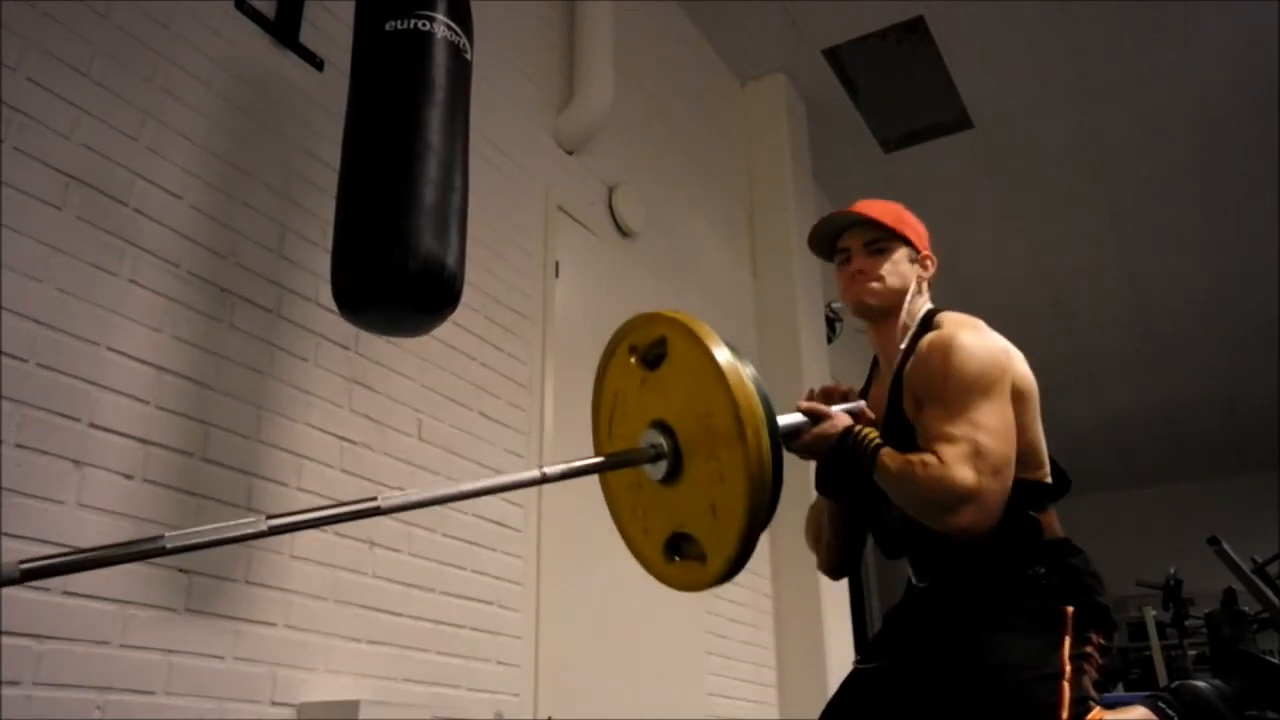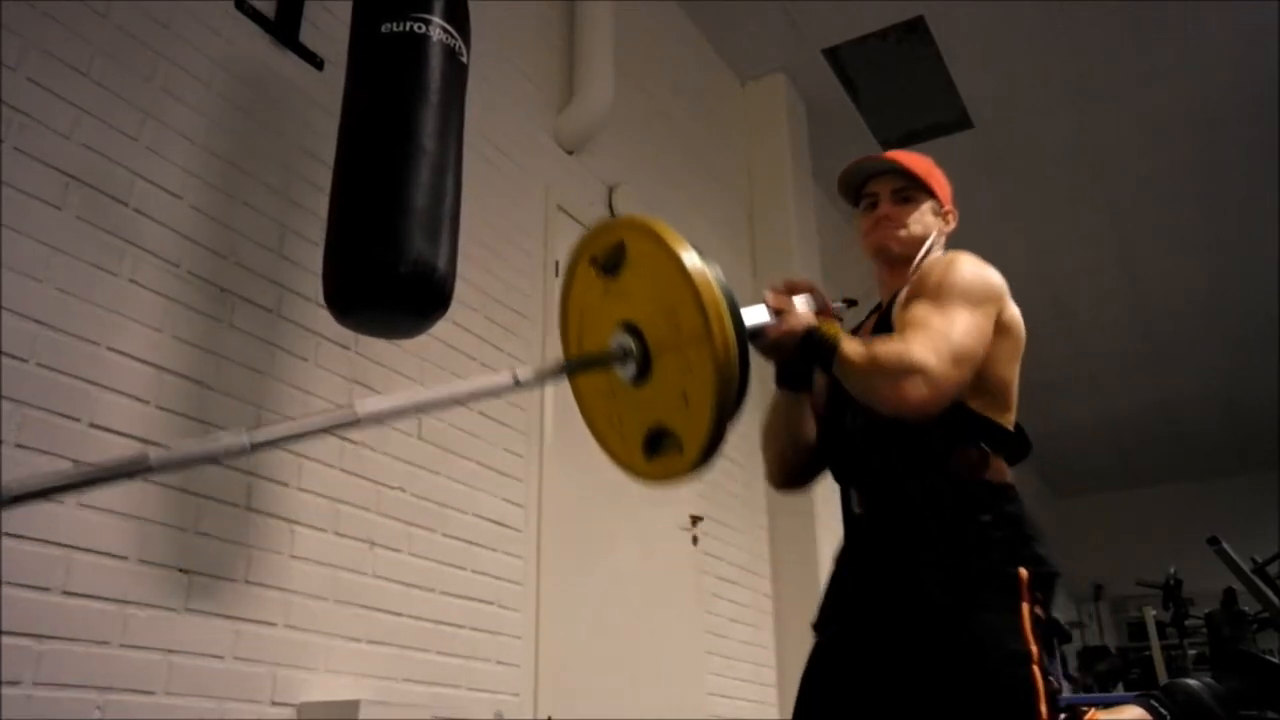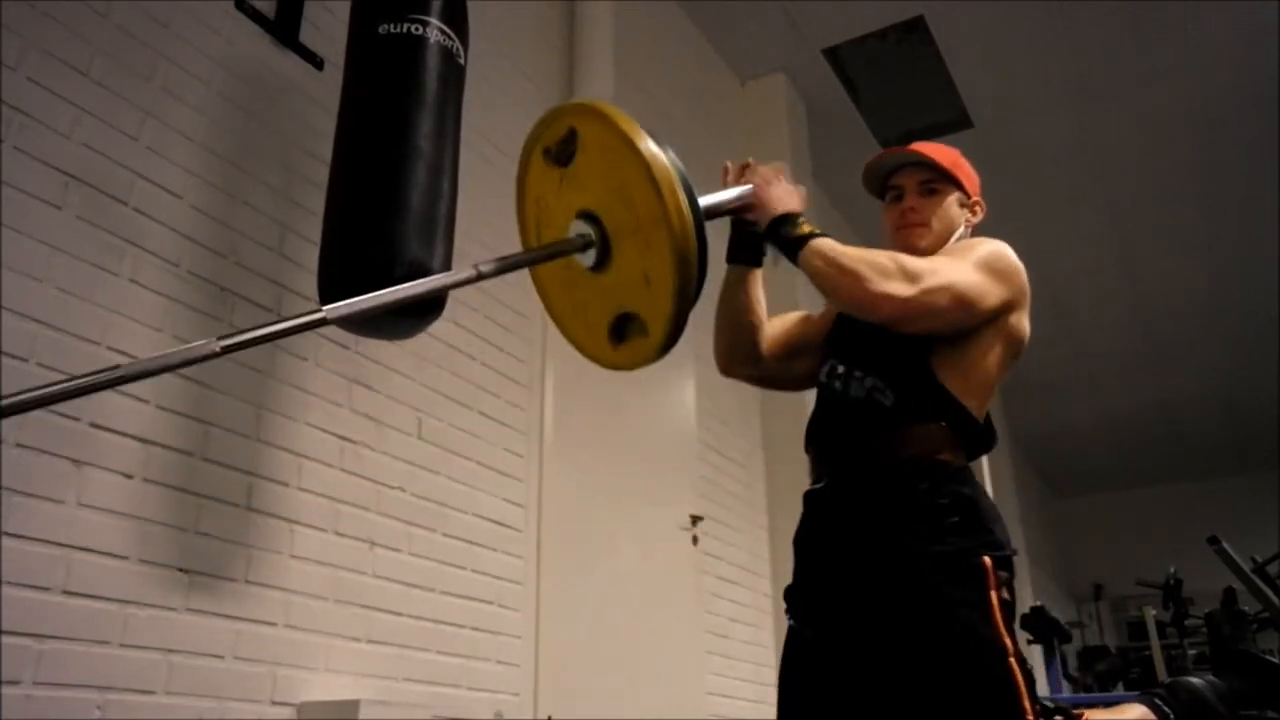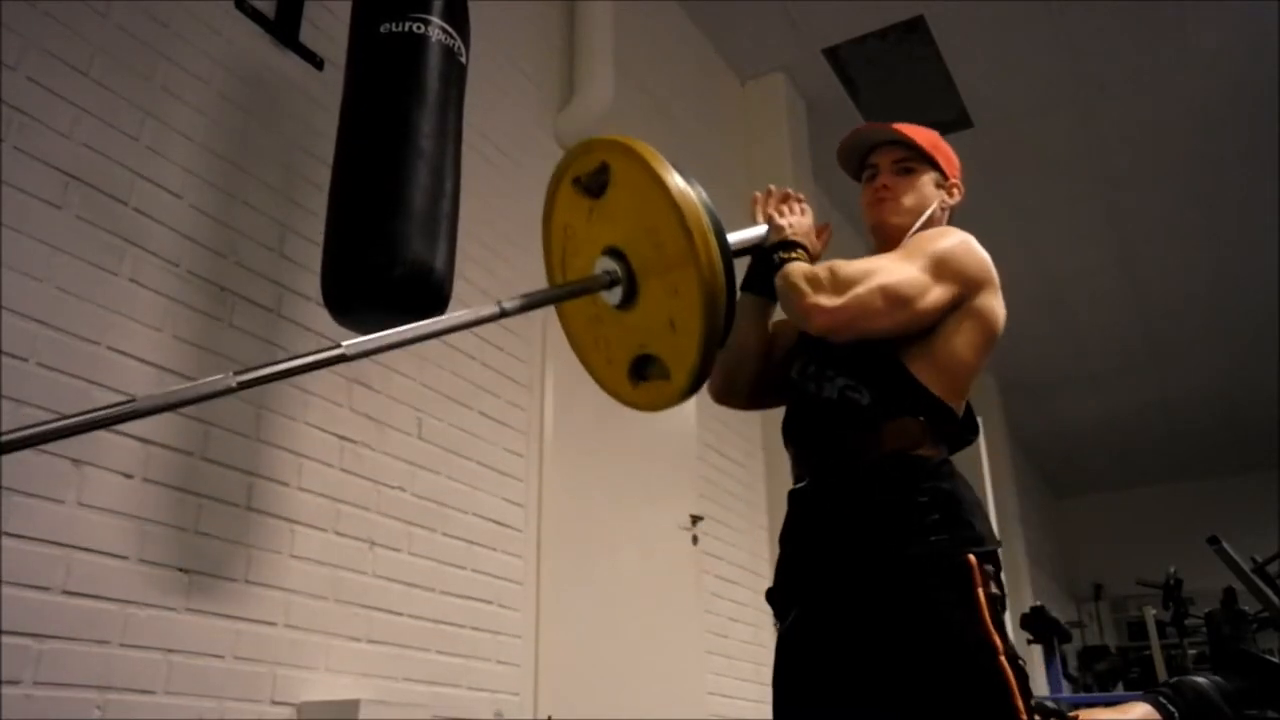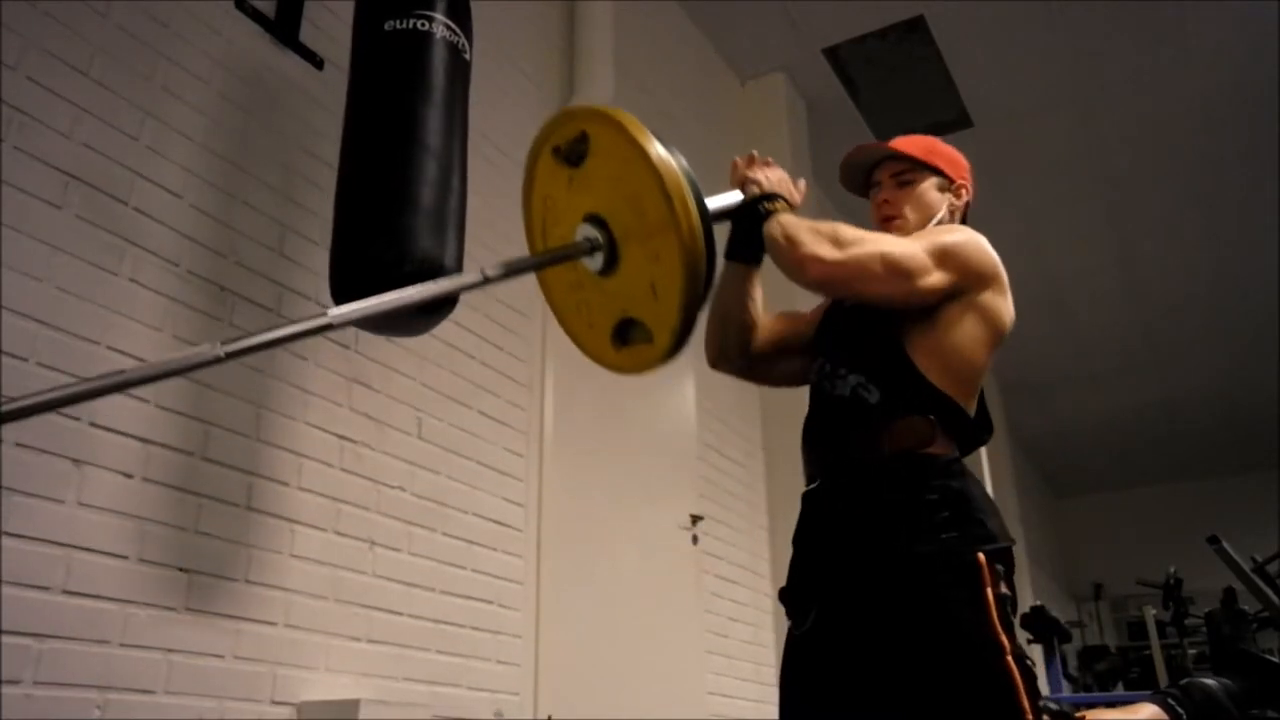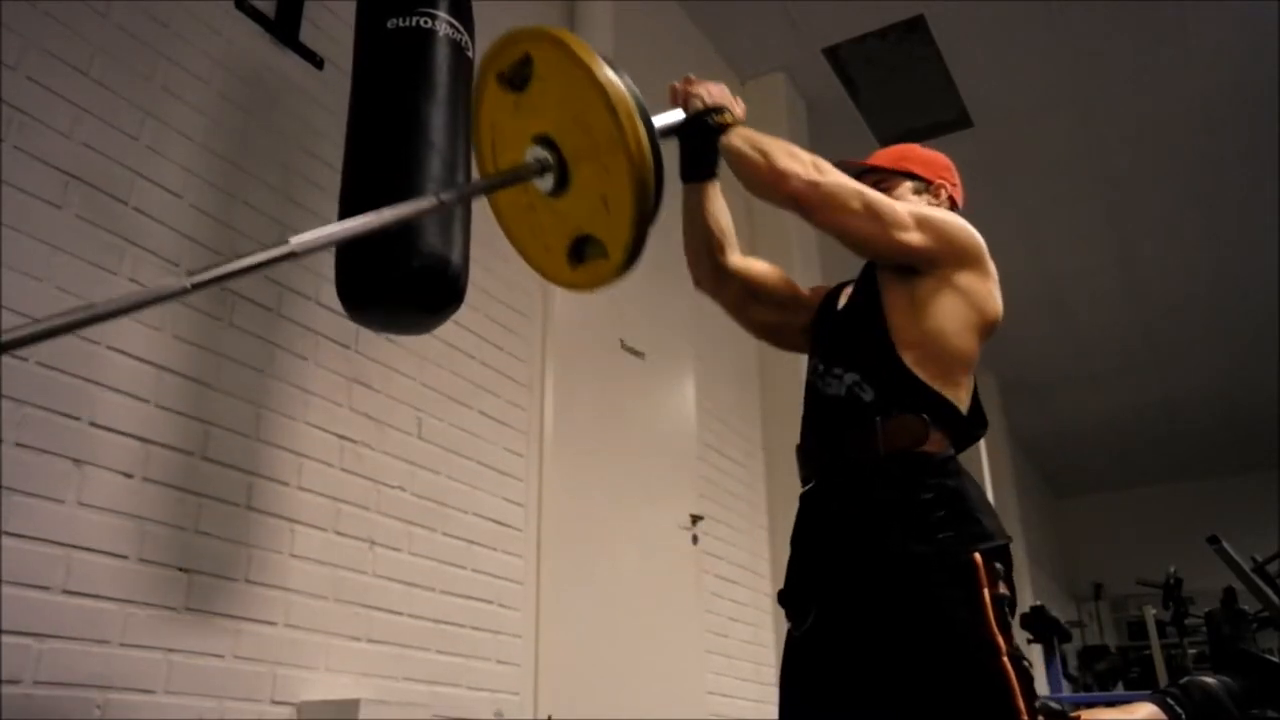
dt=0.3s
person 1, frame 1
left shoulder: (958, 349)
right shoulder: (863, 399)
left elbow: (970, 503)
right elbow: (835, 558)
left wrist: (857, 448)
right wrist: (834, 465)
left hip: (1031, 599)
right hip: (938, 607)
person 1, frame 2
left shoulder: (960, 277)
right shoulder: (855, 341)
left elbow: (915, 381)
right elbow: (787, 469)
left wrist: (821, 341)
right wrist: (791, 372)
left hip: (973, 553)
right hip: (874, 563)
person 1, frame 3
left shoulder: (989, 266)
right shoulder: (854, 309)
left elbow: (897, 294)
right elbow: (742, 357)
left wrist: (795, 229)
right wrist: (748, 243)
left hip: (931, 530)
right hip: (832, 537)
person 1, frame 4
left shoulder: (953, 256)
right shoulder: (849, 294)
left elbow: (830, 306)
right elbow: (734, 387)
left wrist: (787, 251)
right wrist: (762, 275)
left hip: (919, 531)
right hip: (820, 541)
person 1, frame 5
left shoulder: (962, 256)
right shoulder: (844, 313)
left elbow: (826, 256)
right elbow: (732, 349)
left wrist: (772, 205)
right wrist: (745, 235)
left hip: (931, 530)
right hip: (832, 542)
person 1, frame 6
left shoulder: (948, 247)
right shoulder: (836, 306)
left elbow: (807, 182)
right elbow: (718, 273)
left wrist: (723, 125)
right wrist: (698, 160)
left hip: (928, 532)
right hip: (832, 543)
